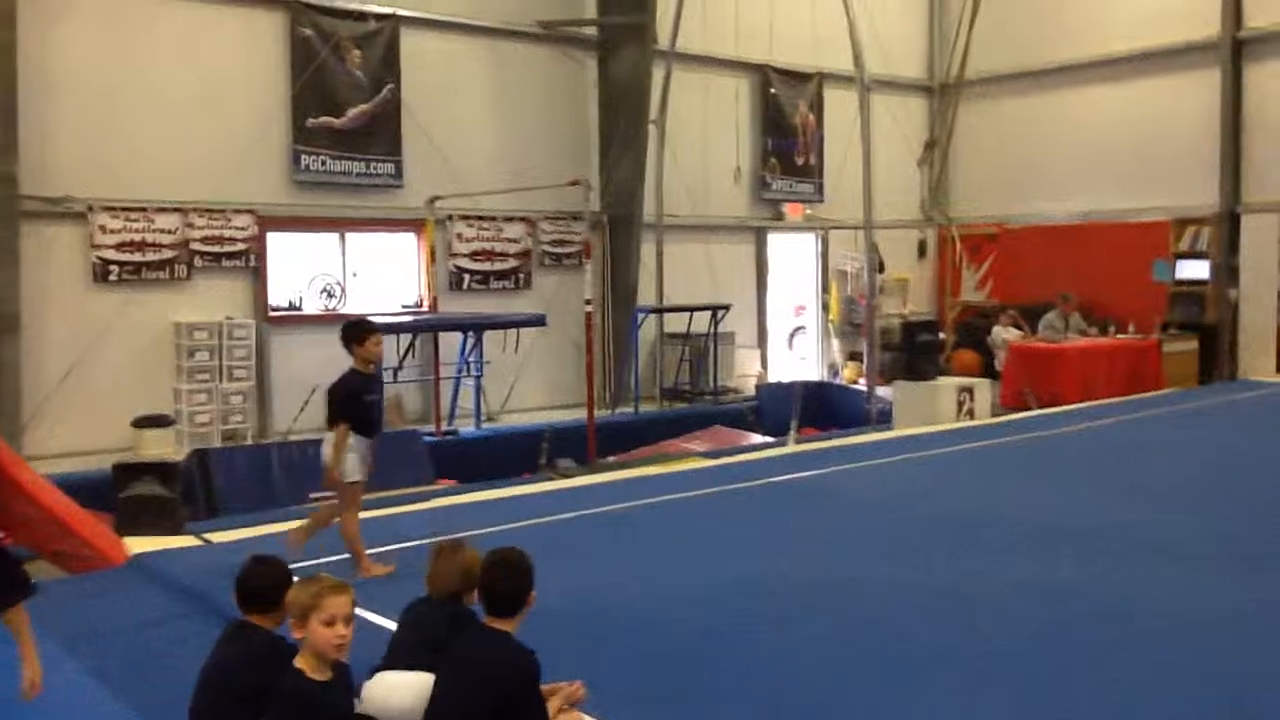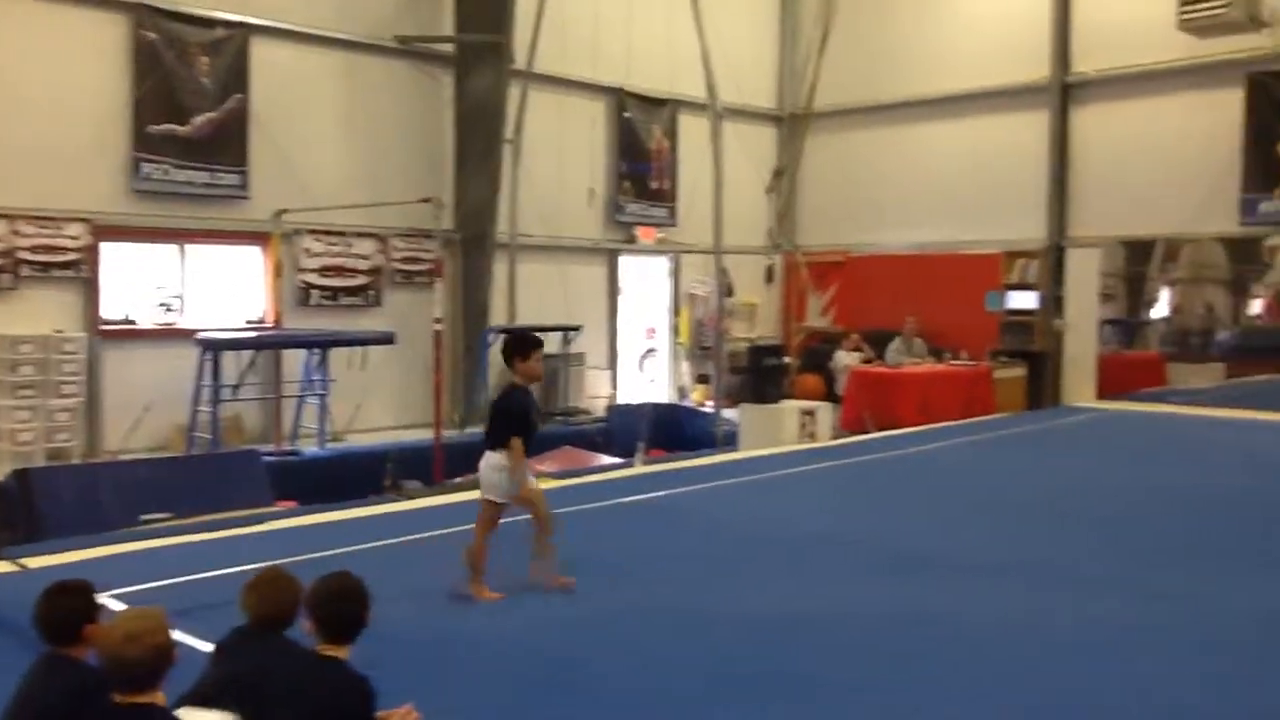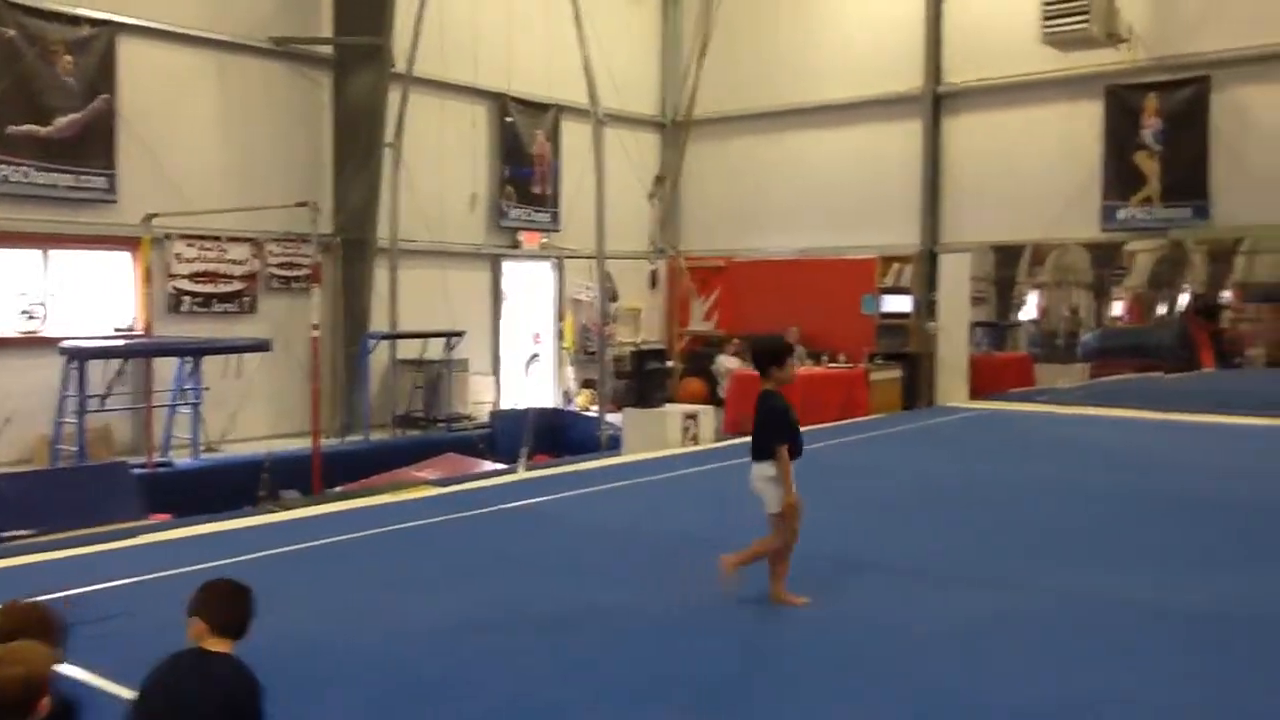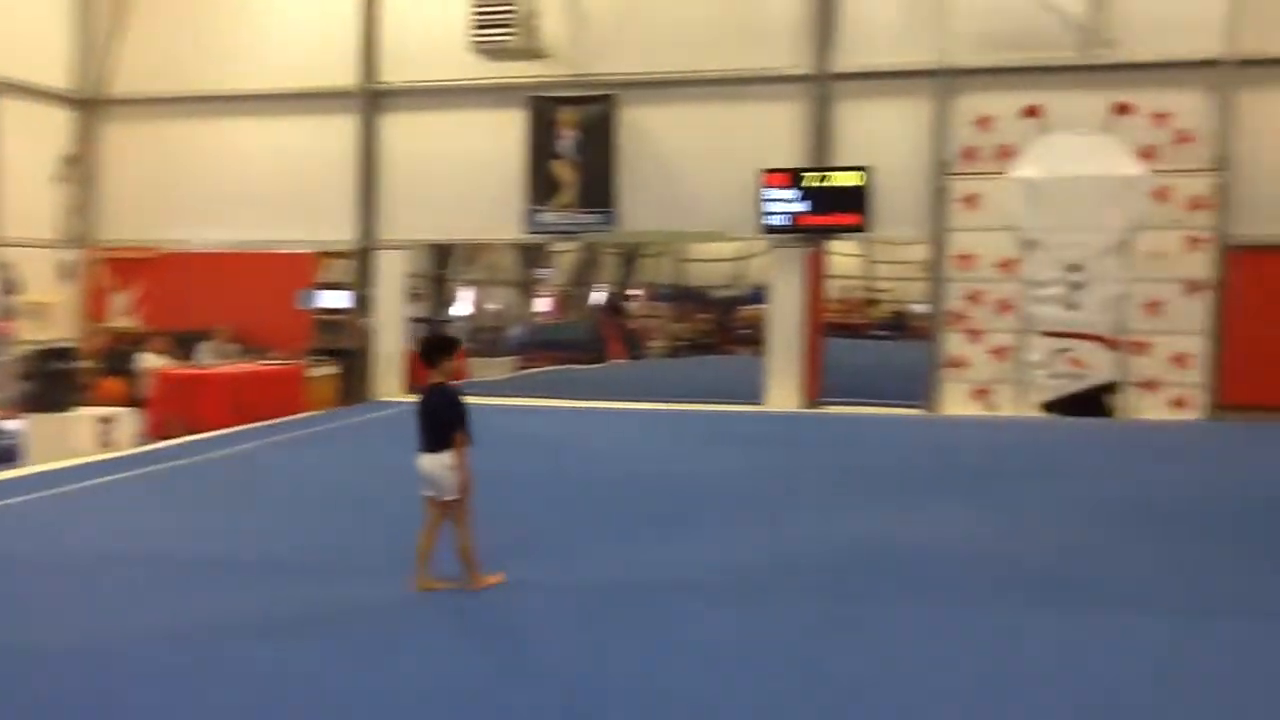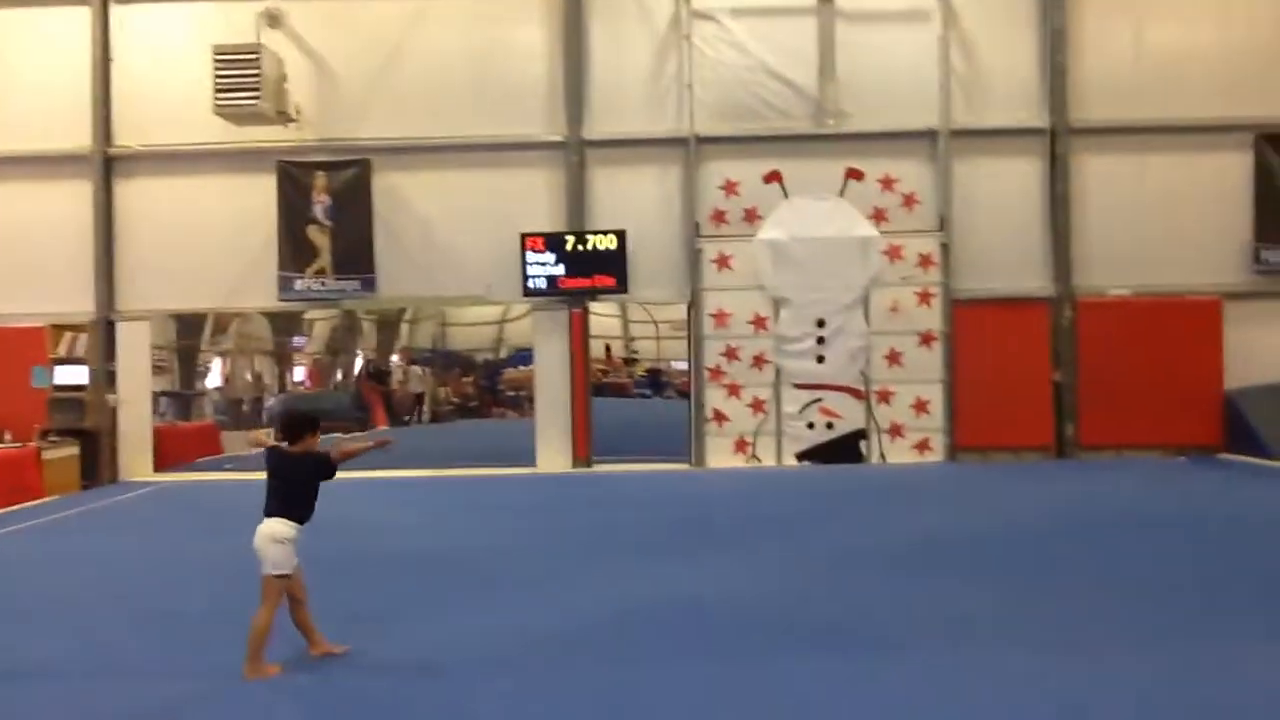
dt=1s
person 1, frame 1
left shoulder: (374, 378)
right shoulder: (348, 385)
right elbow: (342, 427)
left wrist: (368, 455)
right wrist: (335, 466)
left hip: (359, 447)
right hip: (343, 448)
left knee: (345, 505)
right knee: (349, 507)
left ankle: (302, 534)
right ankle: (363, 564)
person 1, frame 2
left shoulder: (523, 395)
right shoulder: (513, 400)
right elbow: (515, 444)
right wrist: (524, 483)
left hip: (513, 466)
right hip: (500, 465)
left knee: (544, 517)
right knee: (486, 527)
left ankle: (543, 570)
right ankle: (476, 585)
person 1, frame 3
left shoulder: (767, 399)
right shoulder: (776, 405)
right elbow: (781, 452)
right wrist: (789, 492)
left hip: (773, 473)
right hip: (773, 476)
left knee: (787, 535)
right knee: (783, 538)
left ankle: (779, 590)
right ankle: (733, 561)
person 1, frame 4
left shoulder: (426, 394)
right shoulder: (449, 397)
right elbow: (459, 439)
right wrist: (464, 474)
left hip: (426, 460)
right hip: (445, 462)
left knee: (433, 523)
right knee: (462, 524)
left ankle: (421, 576)
right ankle: (475, 577)
person 1, frame 5
left shoulder: (278, 456)
right shoulder: (310, 462)
left elbow: (266, 442)
right elbow: (343, 453)
left wrist: (260, 440)
right wrist: (371, 444)
left hip: (275, 532)
right hip: (278, 535)
left knee: (298, 595)
right knee: (270, 605)
left ankle: (317, 644)
right ankle: (253, 665)
